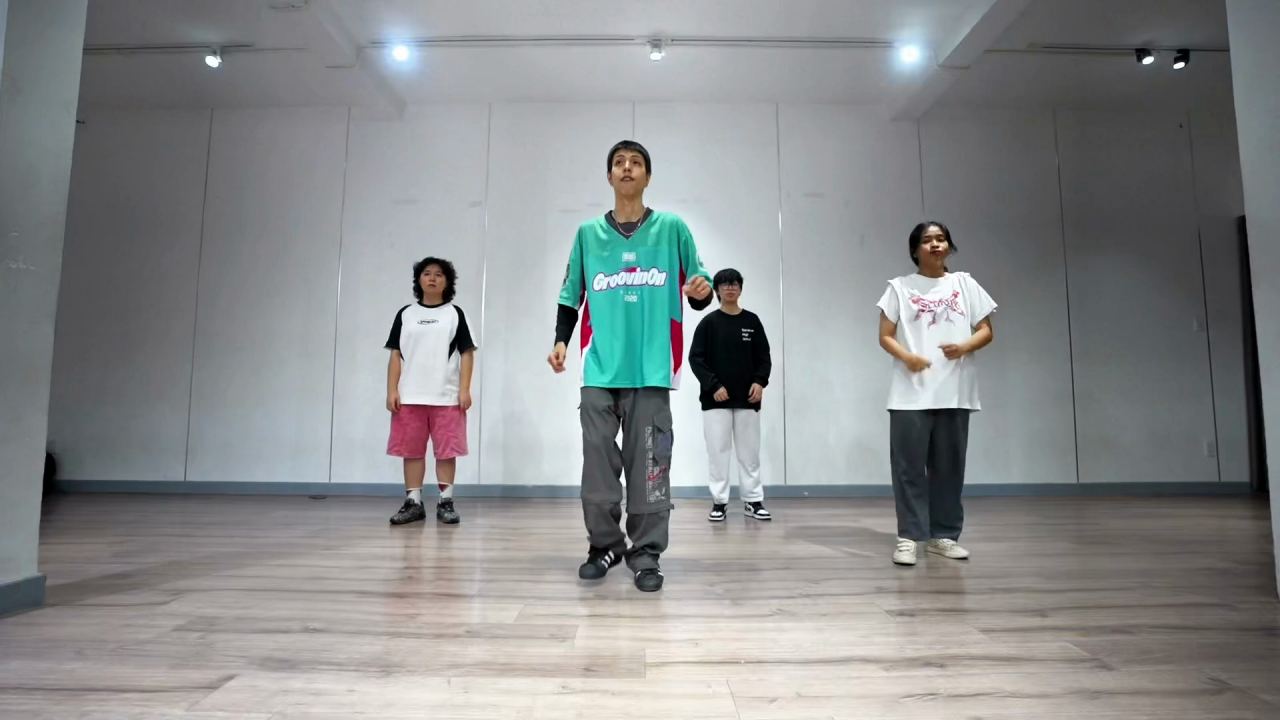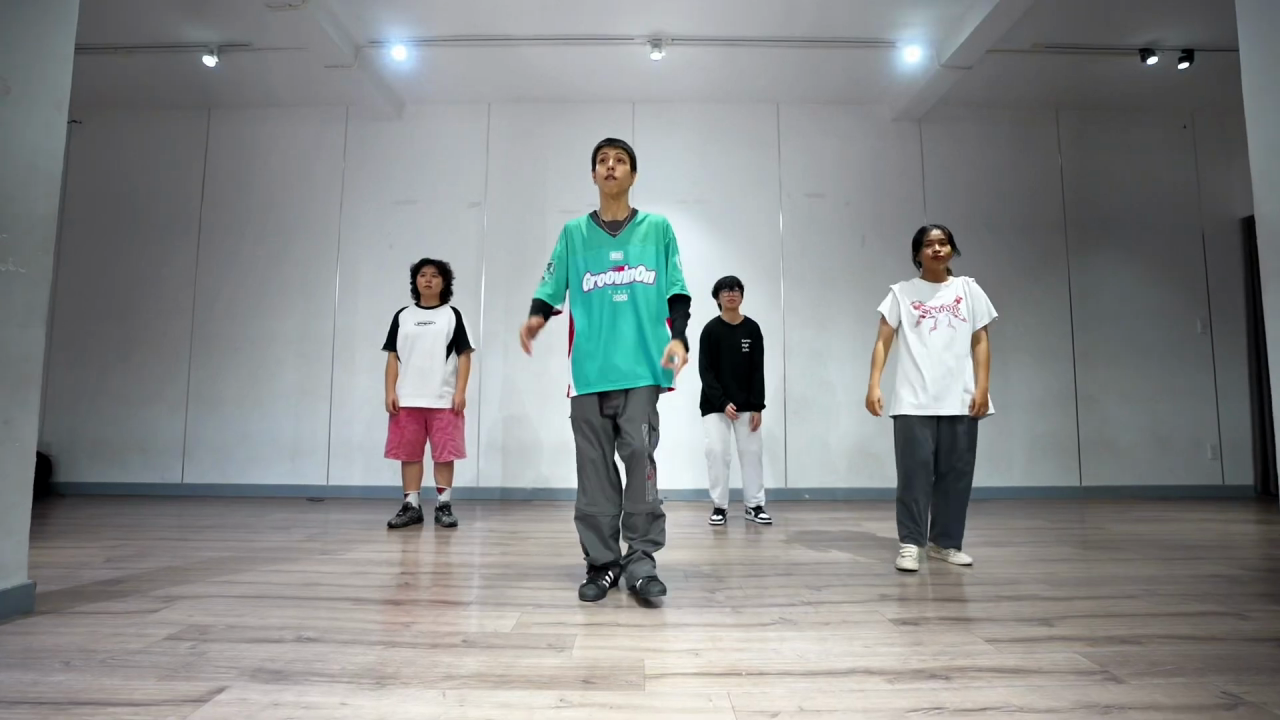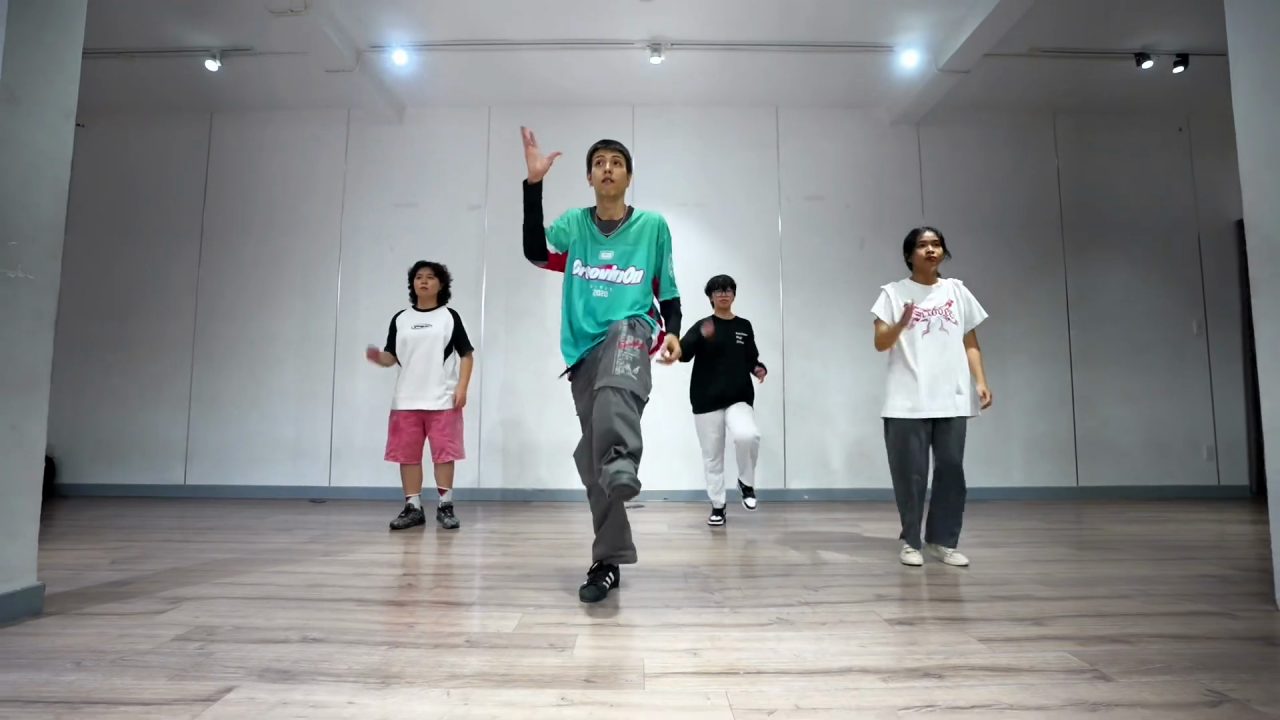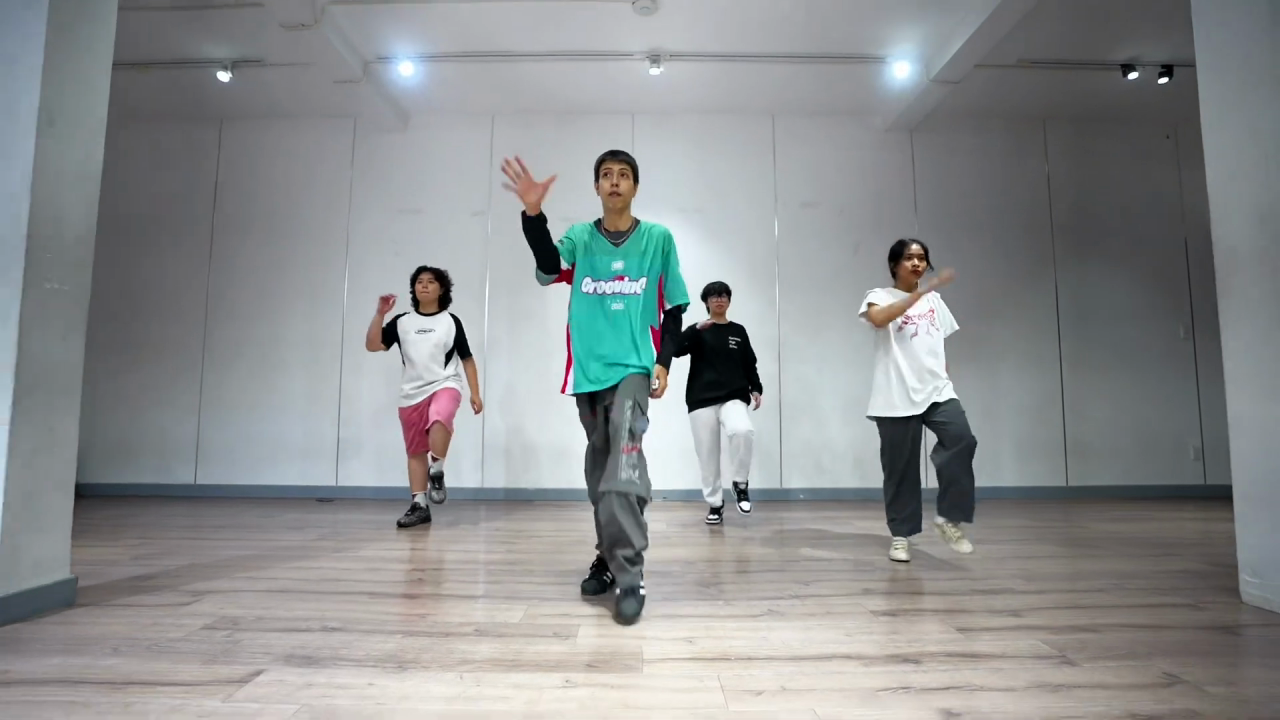
dt=0.3s
person 1, frame 1
left shoulder: (672, 228)
right shoulder: (588, 233)
left elbow: (699, 283)
right elbow: (571, 296)
left wrist: (702, 290)
right wrist: (561, 339)
left hip: (651, 366)
right hip: (600, 366)
left knee: (650, 460)
right knee: (598, 452)
left ankle: (645, 553)
right ankle: (605, 542)
person 1, frame 2
left shoulder: (657, 228)
right shoulder: (572, 233)
left elbow: (676, 296)
right elbow: (552, 294)
left wrist: (677, 340)
right wrist: (536, 317)
left hip: (642, 364)
right hip: (589, 367)
left knee: (641, 461)
right knee: (594, 467)
left ankle: (641, 558)
right ankle: (603, 563)
person 1, frame 3
left shoulder: (653, 226)
right shoulder: (572, 224)
left elbow: (668, 293)
right elbow: (536, 254)
left wrist: (673, 334)
right wrist: (533, 183)
left hip: (630, 331)
right hip: (583, 346)
left knee: (617, 375)
right knee: (593, 455)
left ankle: (622, 460)
right ankle: (608, 559)
person 1, frame 4
left shoulder: (658, 238)
right shoulder: (580, 237)
left elbow: (673, 309)
right elbow: (549, 267)
left wrist: (664, 364)
right wrist: (532, 213)
left hip: (632, 366)
right hip: (588, 370)
left knee: (623, 465)
right knee: (600, 469)
left ankle: (628, 575)
right ankle: (609, 559)
person 2, frame 1
left shoulder: (965, 284)
right shoulder: (900, 287)
left elbow: (986, 331)
right elbow: (885, 336)
left wrist: (965, 346)
right wrist: (907, 356)
left hip: (956, 393)
right hip: (912, 393)
left knee: (949, 465)
right knee: (910, 463)
left ankle: (942, 535)
right ankle: (908, 537)
person 2, frame 2
left shoulder: (968, 289)
right shoulder: (902, 292)
left elbow: (980, 342)
right elbow: (883, 342)
left wrist: (983, 387)
right wrist: (874, 384)
left hip: (959, 398)
right hip: (915, 398)
left knee: (955, 471)
right knee: (914, 467)
left ankle: (945, 542)
right ankle: (910, 544)
person 2, frame 3
left shoulder: (956, 291)
right shoulder: (893, 293)
left elbow: (970, 343)
right elbow: (880, 343)
left wrist: (981, 382)
right wrist: (900, 325)
left hip: (951, 398)
right hip: (907, 400)
left knee: (951, 467)
right knee: (910, 470)
left ankle: (941, 540)
right ankle: (911, 542)
person 2, frame 4
left shoulder: (935, 300)
right shoulder: (879, 296)
right elbow: (879, 318)
right wrist: (922, 291)
left hip: (937, 390)
right hip: (896, 397)
left knee: (961, 441)
right knee: (900, 468)
left ankle: (950, 517)
right ankle: (901, 535)
person 3, frame 1
left shoulder: (455, 314)
right shoulder: (405, 314)
left elbow: (466, 354)
right elbow: (396, 355)
left wrist: (465, 389)
right wrist: (392, 390)
left hip: (446, 396)
right hip: (410, 396)
left knee: (446, 450)
right knee: (411, 450)
left ankle: (445, 502)
right ankle: (413, 502)
person 3, frame 2
left shoulder: (452, 315)
right shoulder: (402, 316)
left elbow: (464, 355)
right elbow: (393, 357)
left wrist: (460, 391)
right wrist: (390, 392)
left hip: (443, 399)
right hip: (407, 398)
left knee: (444, 453)
right knee: (408, 453)
left ankle: (443, 506)
right ankle: (411, 506)
person 3, frame 3
left shoulder: (450, 317)
right shoulder: (400, 319)
left elbow: (466, 355)
right elbow: (391, 357)
left wrist: (462, 388)
right wrist: (378, 357)
left hip: (443, 399)
right hip: (407, 401)
left knee: (444, 453)
right knee: (407, 455)
left ankle: (445, 506)
right ankle: (412, 508)
person 3, frame 4
left shoulder: (451, 322)
right shoulder: (402, 321)
left elbow: (467, 359)
right elbow: (372, 345)
left wrist: (475, 393)
right wrist: (380, 314)
left hip: (445, 386)
right hip: (412, 394)
left knee: (439, 421)
right knee: (416, 450)
left ankle: (437, 471)
right ankle: (419, 505)
person 4, frame 1
left shoulder: (752, 321)
right shoulder: (708, 322)
left elbow: (763, 356)
right elbow: (696, 358)
left wrist: (760, 381)
right wrist: (712, 385)
left hip: (746, 398)
right hip: (716, 397)
left knee: (749, 451)
right knee: (718, 450)
left ankle: (753, 501)
right ankle: (719, 501)
person 4, frame 2
left shoulder: (752, 329)
right shoulder: (711, 330)
left elbow: (757, 370)
right elbow: (706, 370)
left wrist: (757, 406)
right wrist: (723, 402)
left hip: (746, 405)
right hip: (715, 405)
left knee: (752, 453)
right knee: (716, 453)
left ankle: (754, 505)
right ankle: (719, 505)
person 4, frame 3
left shoulder: (744, 326)
right shoulder: (701, 327)
left elbow: (751, 358)
right elbow: (683, 354)
left wrist: (759, 368)
right wrist: (700, 335)
left hip: (738, 399)
right hip: (707, 401)
left knee: (747, 436)
right knee: (712, 456)
left ankle: (746, 482)
right ankle: (718, 506)
person 4, frame 4
left shoulder: (739, 331)
right shoulder: (698, 330)
left elbow: (749, 364)
right elbow: (676, 348)
left wrist: (756, 389)
right wrist: (697, 329)
left hip: (734, 397)
right hip: (701, 400)
left knee: (743, 431)
right knee: (707, 455)
left ankle: (740, 483)
right ankle: (715, 504)
